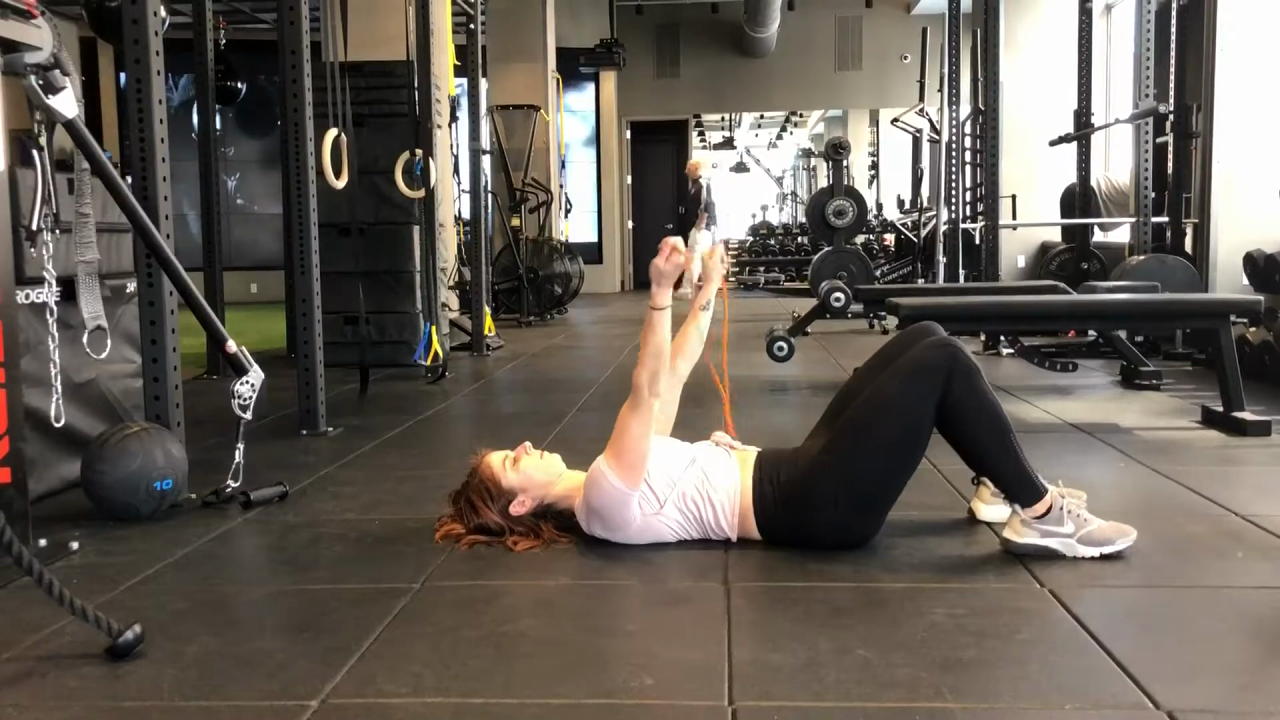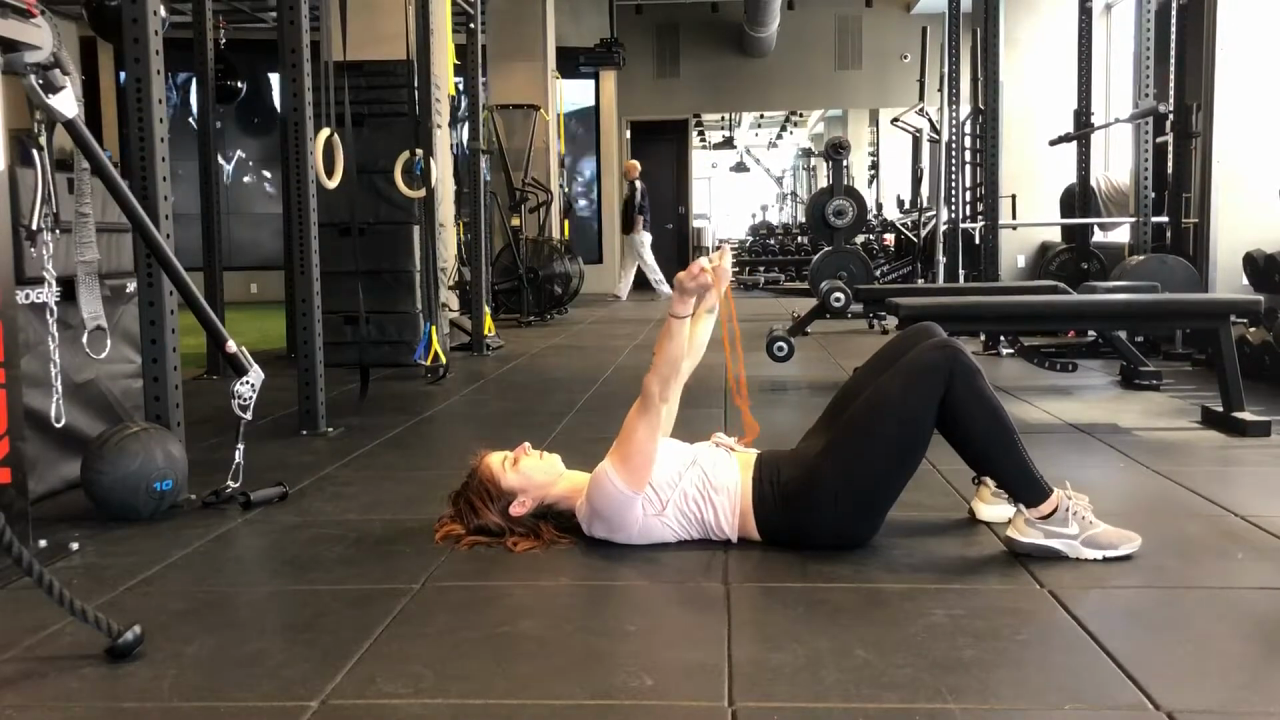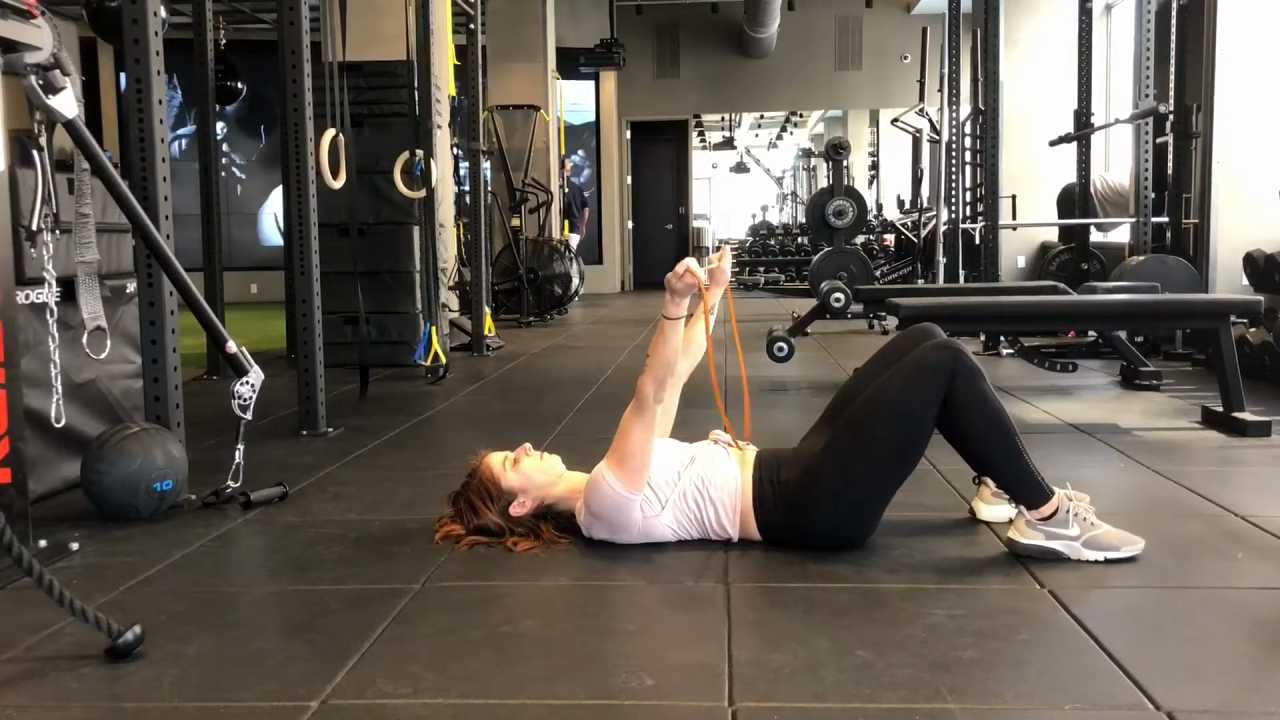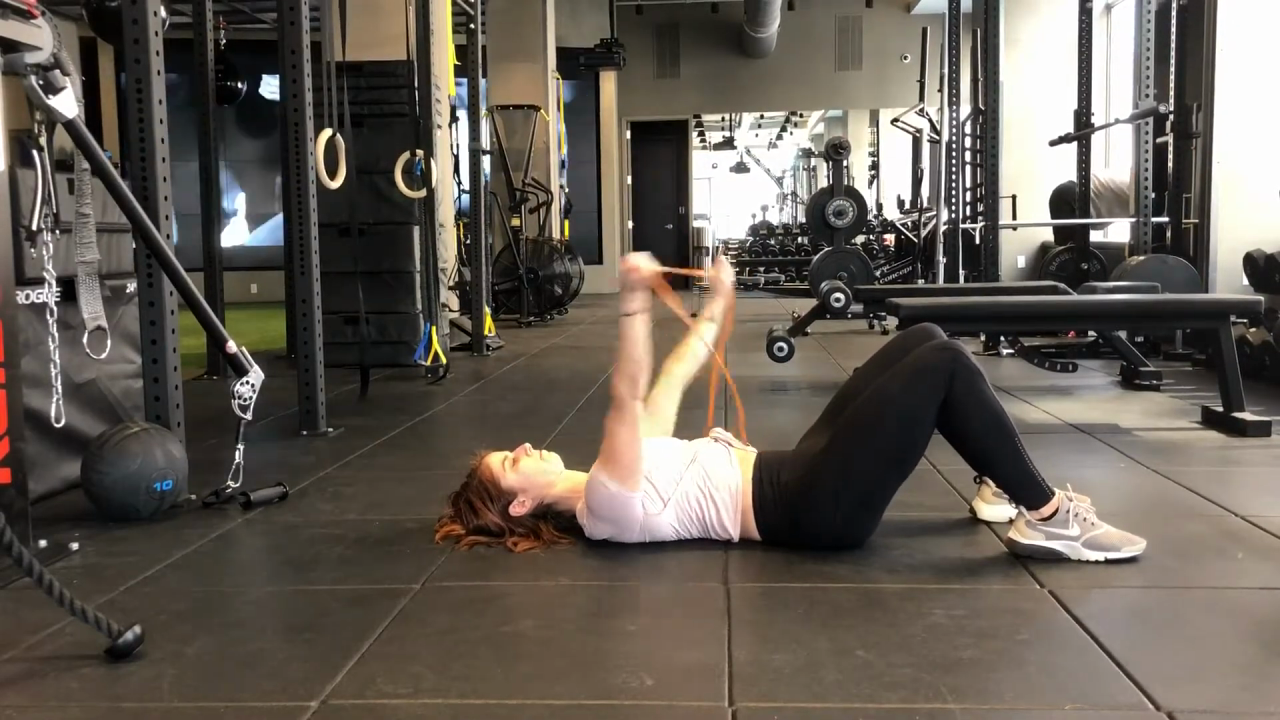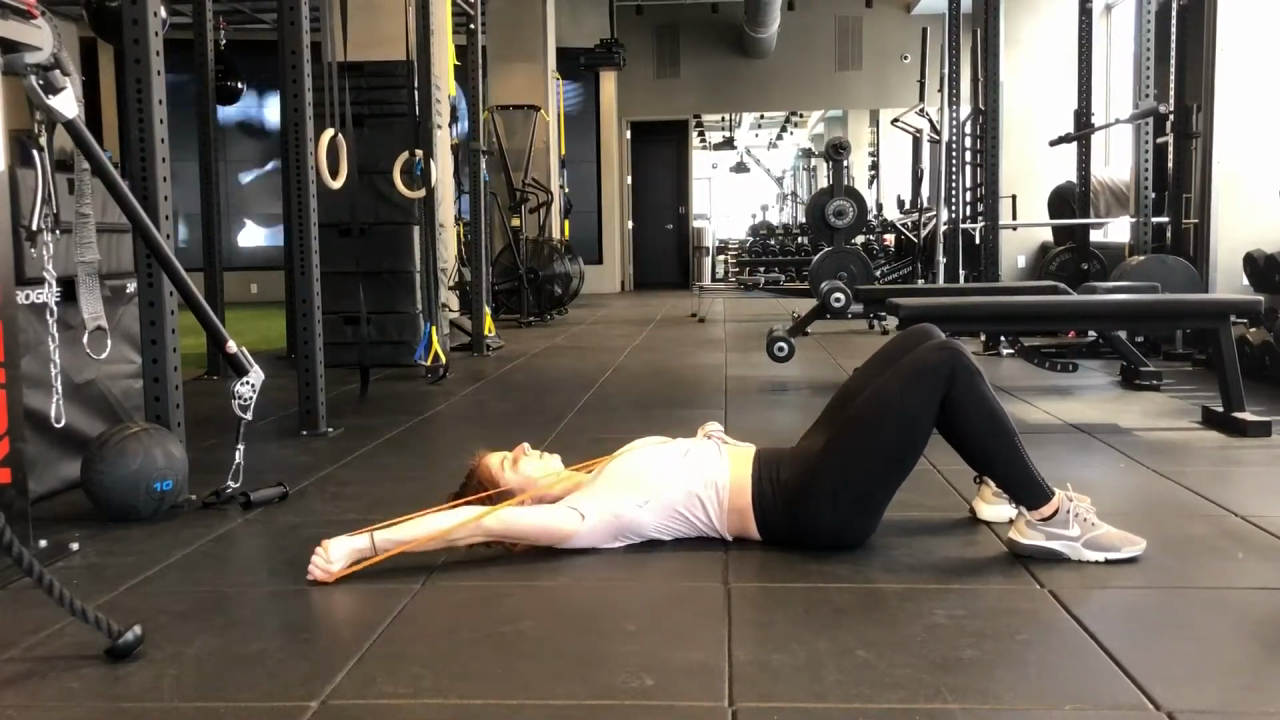
dt=1s
person 1, frame 1
left shoulder: (603, 481)
right shoulder: (604, 503)
left elbow: (671, 380)
right elbow: (645, 393)
left wrist: (705, 297)
right wrist: (659, 292)
left hip: (795, 474)
right hip: (818, 506)
left knee: (924, 340)
right knee: (939, 361)
left ankle: (1004, 488)
right ankle: (1040, 516)
person 1, frame 2
left shoulder: (605, 480)
right shoulder: (605, 506)
left elbow: (674, 383)
right elbow: (652, 397)
left wrist: (711, 299)
right wrist: (681, 303)
left hip: (795, 473)
right hip: (816, 506)
left knee: (925, 339)
right knee: (940, 362)
left ankle: (1003, 487)
right ankle: (1045, 514)
person 1, frame 3
left shoulder: (608, 478)
right shoulder: (603, 505)
left elbow: (674, 382)
right elbow: (648, 397)
left wrist: (711, 296)
right wrist: (674, 305)
left hip: (795, 473)
right hip: (814, 507)
left knee: (925, 341)
right knee: (943, 364)
left ankle: (1003, 488)
right ankle: (1046, 518)
person 1, frame 4
left shoulder: (601, 485)
right shoulder: (603, 508)
left elbow: (666, 387)
right elbow: (626, 400)
left wrist: (715, 310)
right wrist: (633, 301)
left hip: (795, 474)
right hip: (814, 507)
left knee: (925, 341)
right knee: (942, 365)
left ankle: (1003, 486)
right ankle: (1047, 518)
person 1, frame 5
left shoulder: (594, 477)
right shoulder: (582, 516)
right elbow: (484, 522)
right wrist: (359, 543)
left hip: (789, 471)
right hip: (811, 506)
left knee: (922, 341)
right knee: (940, 364)
left ankle: (1008, 489)
right ankle: (1048, 519)
